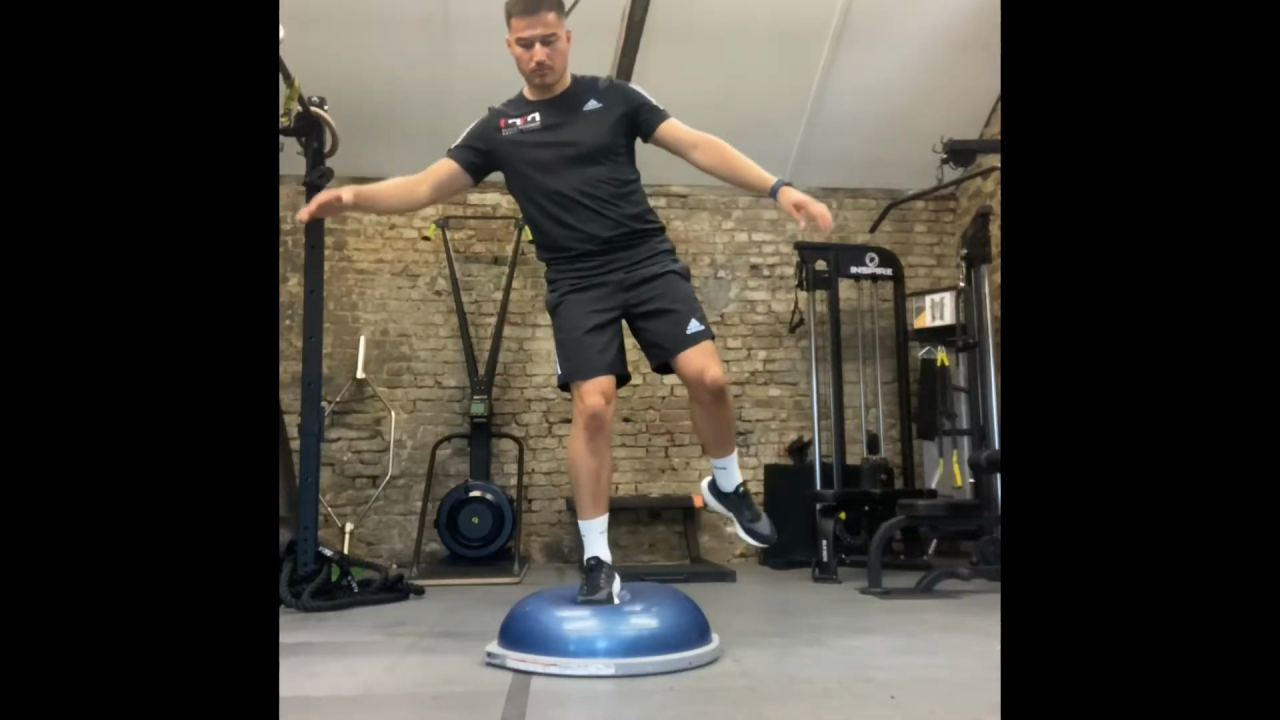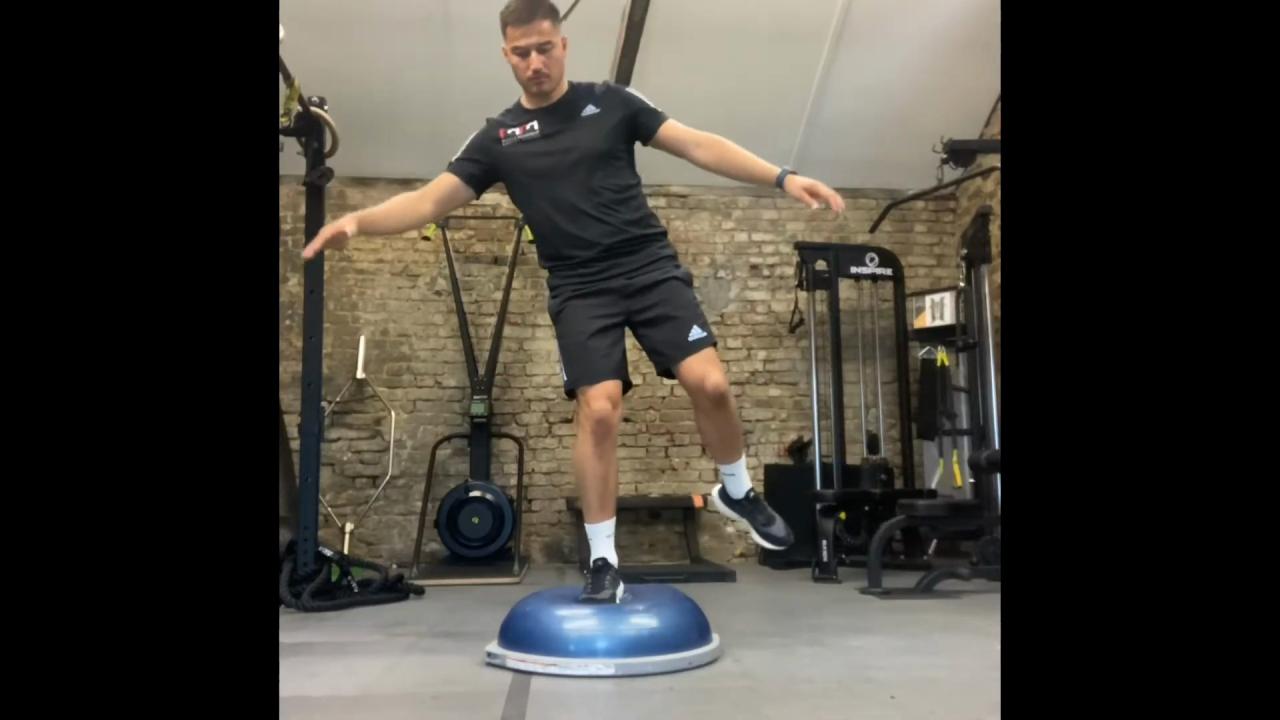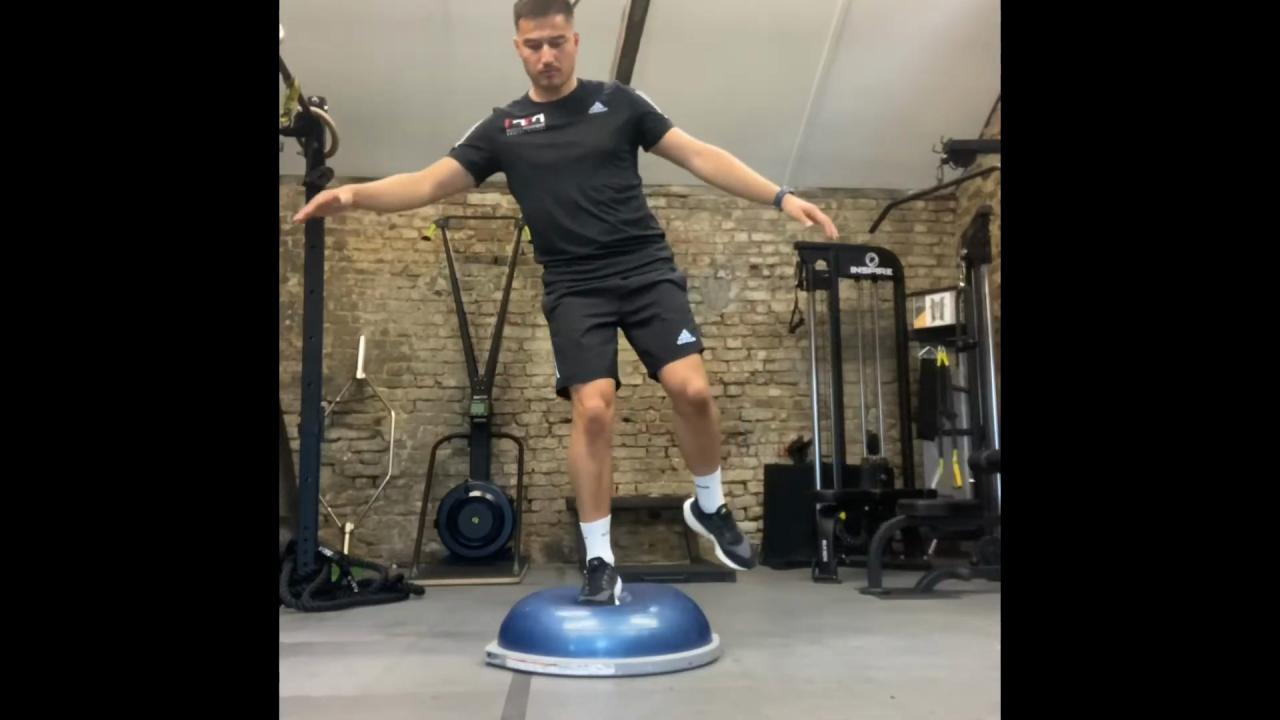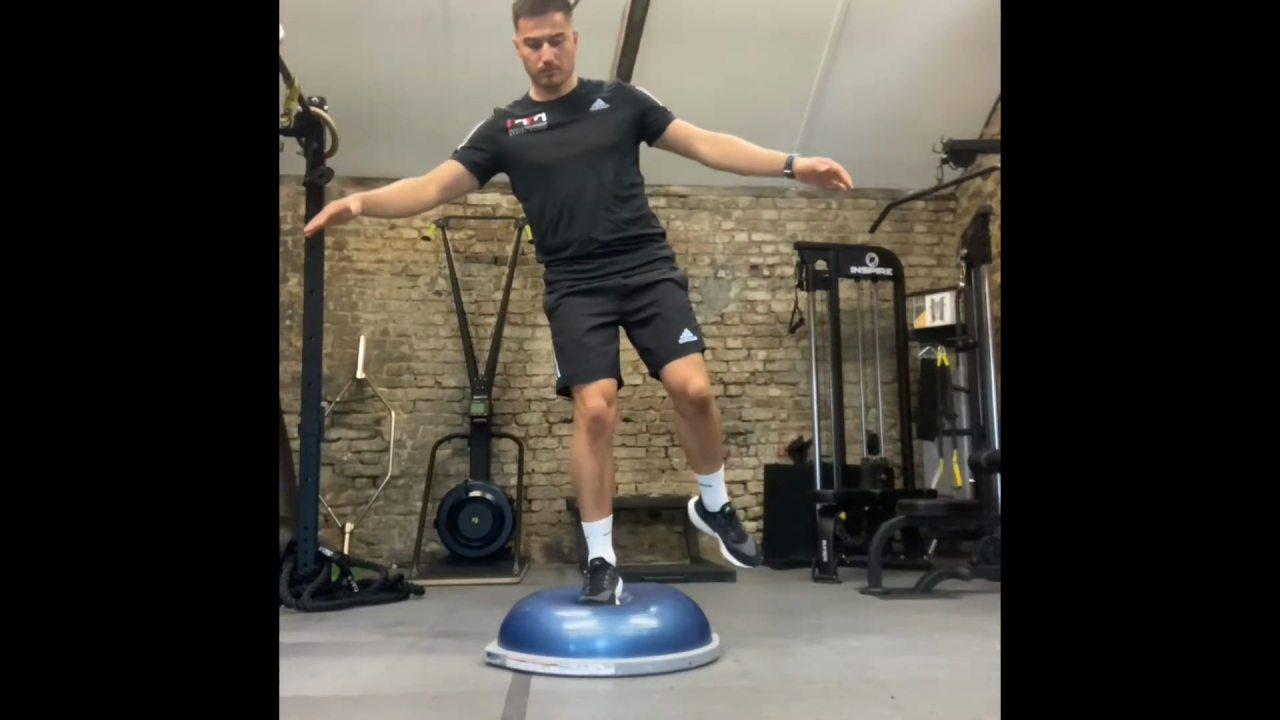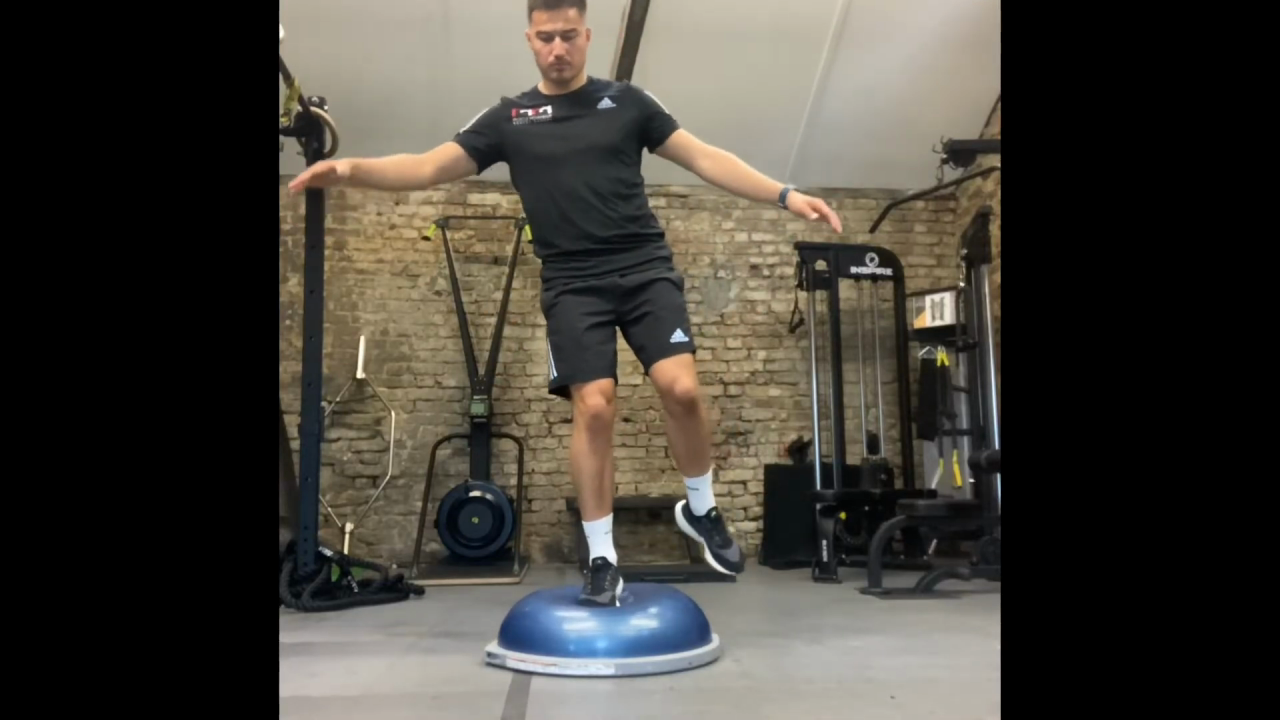
dt=0.3s
person 1, frame 1
left shoulder: (614, 96)
right shoulder: (499, 126)
left elbow: (695, 145)
right elbow: (425, 185)
left wrist: (777, 187)
right wrist: (354, 195)
left hip: (648, 261)
right hip: (577, 282)
left knee: (706, 377)
right knee: (592, 406)
left ankle: (727, 486)
right ankle: (597, 559)
person 1, frame 2
left shoulder: (613, 101)
right shoulder: (498, 138)
left elbow: (695, 145)
right elbow: (429, 200)
left wrist: (782, 177)
right wrist: (358, 221)
left hip: (651, 267)
right hip: (579, 288)
left knee: (709, 384)
right knee: (598, 411)
left ankle: (738, 492)
right ankle: (603, 561)
person 1, frame 3
left shoulder: (619, 101)
right shoulder: (502, 128)
left elbow: (699, 156)
right elbow: (427, 183)
left wrist: (781, 196)
right wrist: (354, 193)
left hip: (647, 268)
right hip: (574, 287)
left knee: (691, 390)
right knee: (592, 410)
left ankle: (710, 507)
right ankle: (598, 560)
person 1, frame 4
left shoulder: (621, 99)
right shoulder: (504, 128)
left elbow: (704, 144)
right elbow: (432, 188)
left wrist: (791, 164)
right wrist: (361, 202)
left hip: (647, 267)
right hip: (576, 286)
left knee: (693, 389)
right knee: (594, 410)
left ankle: (713, 505)
right ankle: (600, 560)
person 1, frame 5
left shoulder: (627, 100)
right shoulder: (509, 119)
left elbow: (705, 158)
right elbow: (427, 168)
left wrist: (786, 195)
right wrist: (350, 167)
left hip: (644, 267)
right hip: (573, 282)
left knee: (681, 388)
right knee: (593, 408)
left ankle: (700, 509)
right ankle: (601, 558)
